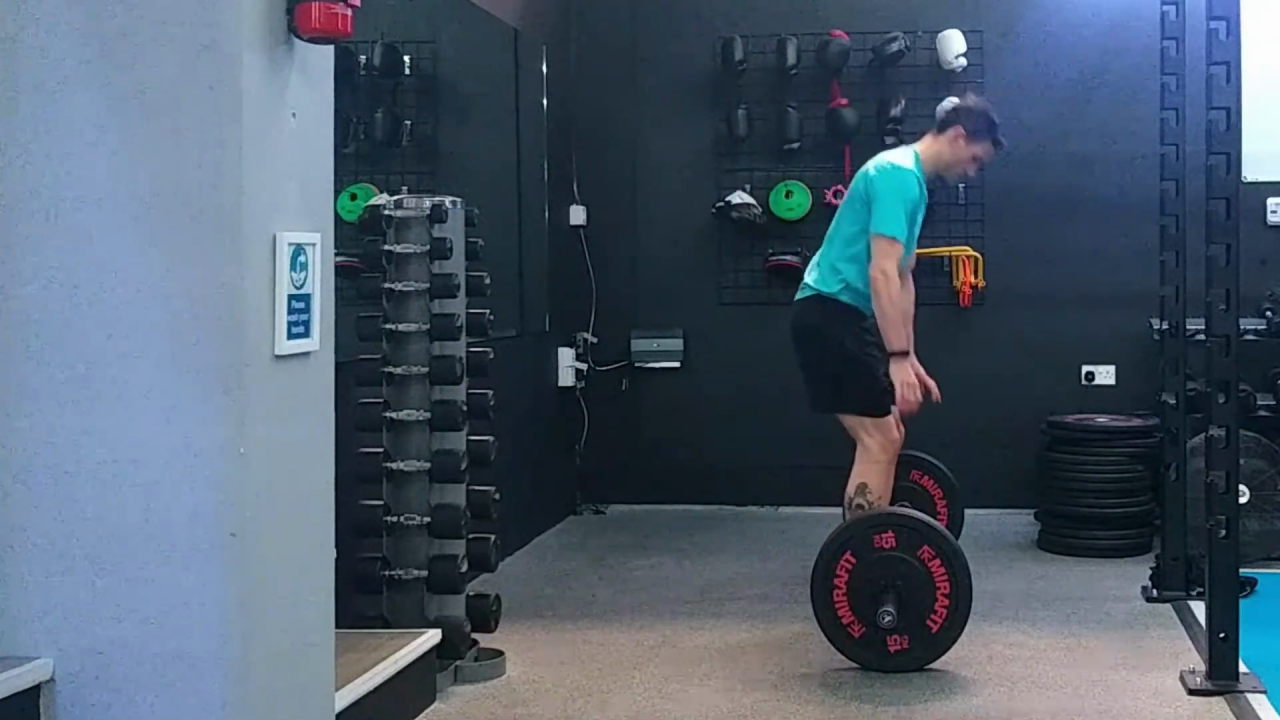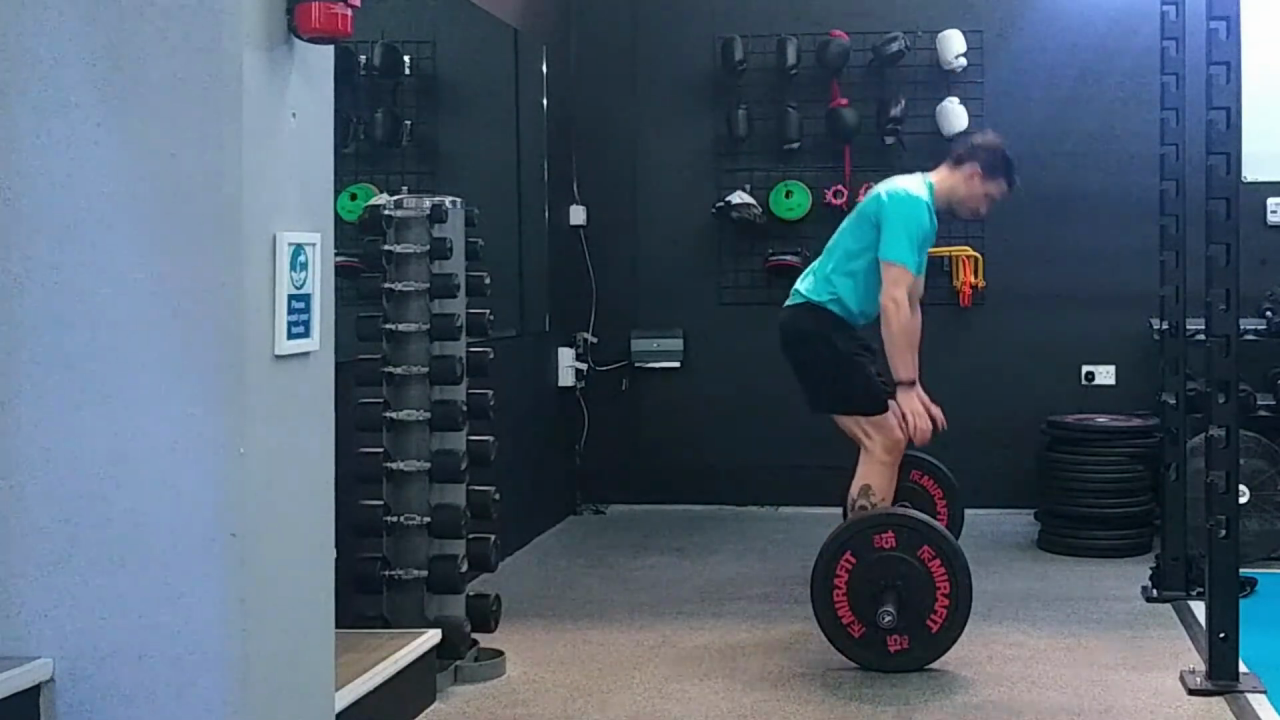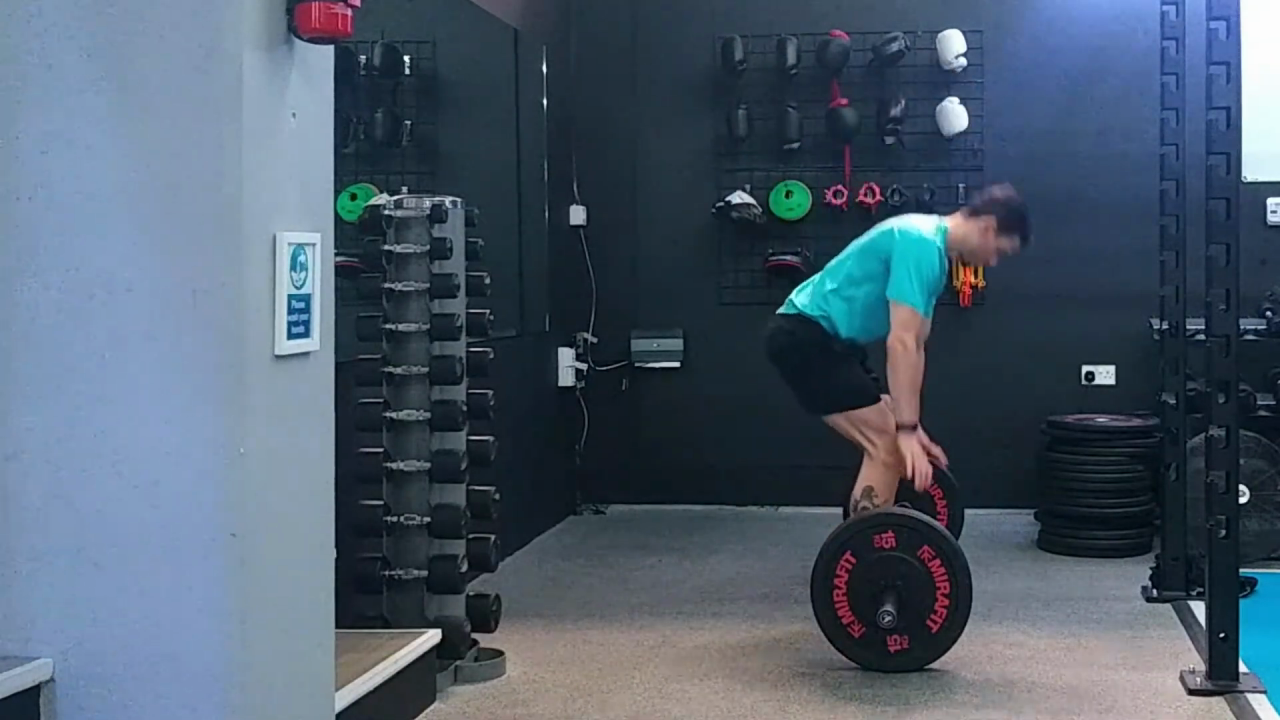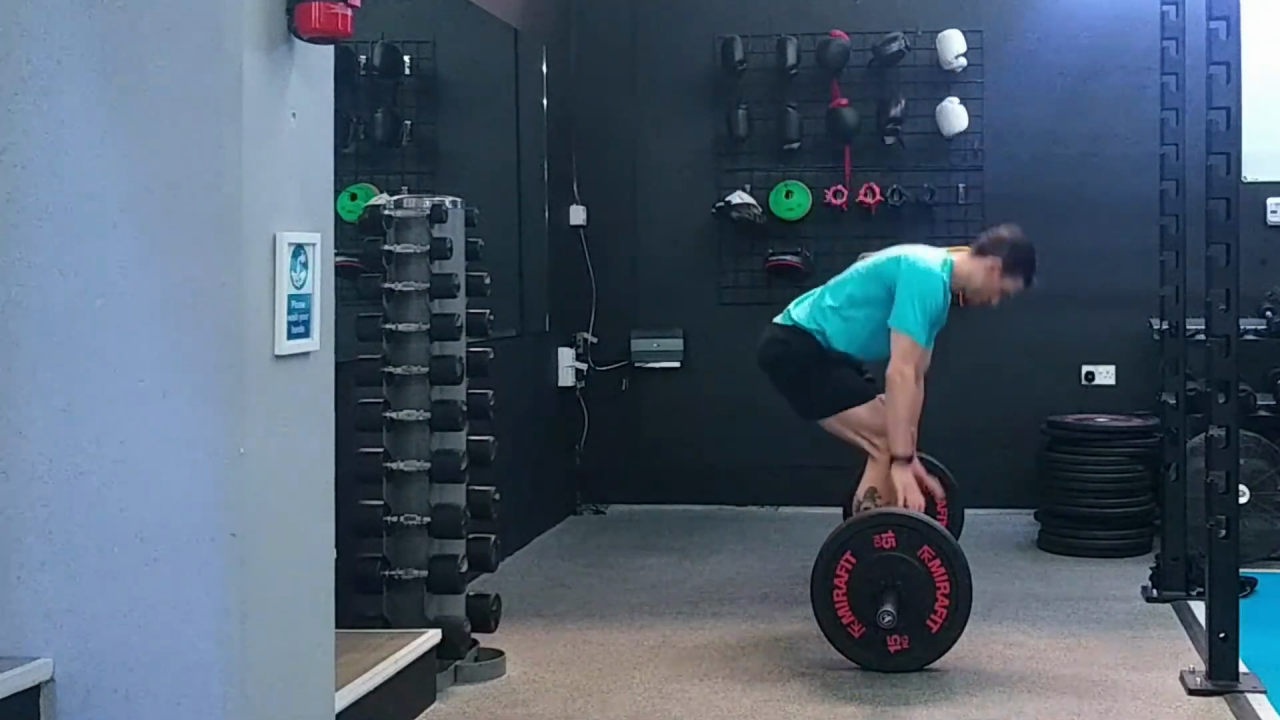
dt=0.1s
person 1, frame 1
left shoulder: (910, 176)
right shoulder: (899, 175)
left elbow: (902, 278)
right elbow: (884, 273)
left wrist: (910, 359)
right wrist: (899, 358)
left hip: (842, 314)
right hip: (827, 314)
left knee: (886, 436)
right knee: (880, 440)
person 1, frame 2
left shoulder: (918, 203)
right shoulder: (910, 202)
left elbow: (910, 305)
right elbow: (892, 301)
left wrist: (915, 387)
right wrist: (905, 387)
left hip: (832, 321)
right hip: (816, 320)
left knee: (890, 437)
right knee: (884, 440)
person 1, frame 3
left shoulder: (932, 248)
right shoulder: (922, 245)
left elbow: (914, 347)
right elbow: (902, 343)
left wrist: (914, 427)
right wrist: (908, 428)
left hip: (821, 337)
right hip: (804, 336)
left knee: (890, 444)
right knee: (885, 445)
person 1, frame 4
left shoulder: (933, 274)
right shoulder: (927, 277)
left elbow: (914, 378)
right elbow: (900, 373)
left wrist: (908, 458)
right wrist: (902, 460)
left hip: (816, 348)
right hip: (798, 346)
left knee: (893, 449)
right knee: (887, 448)
